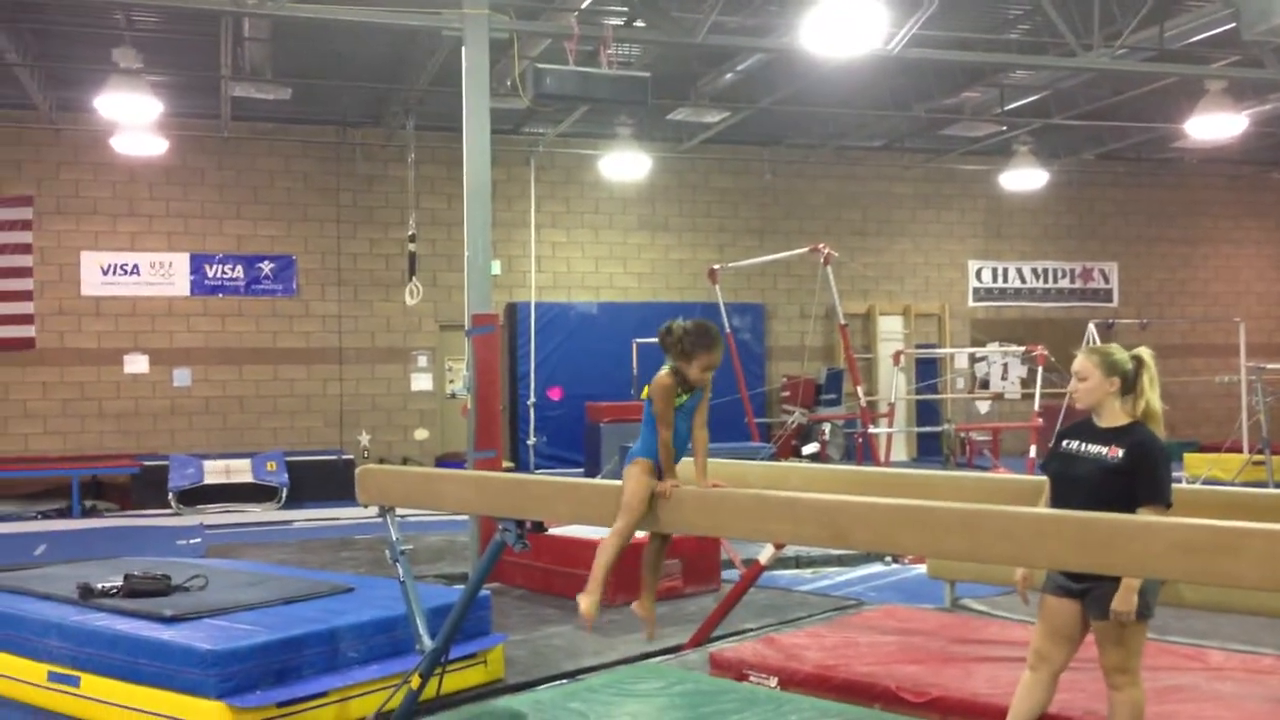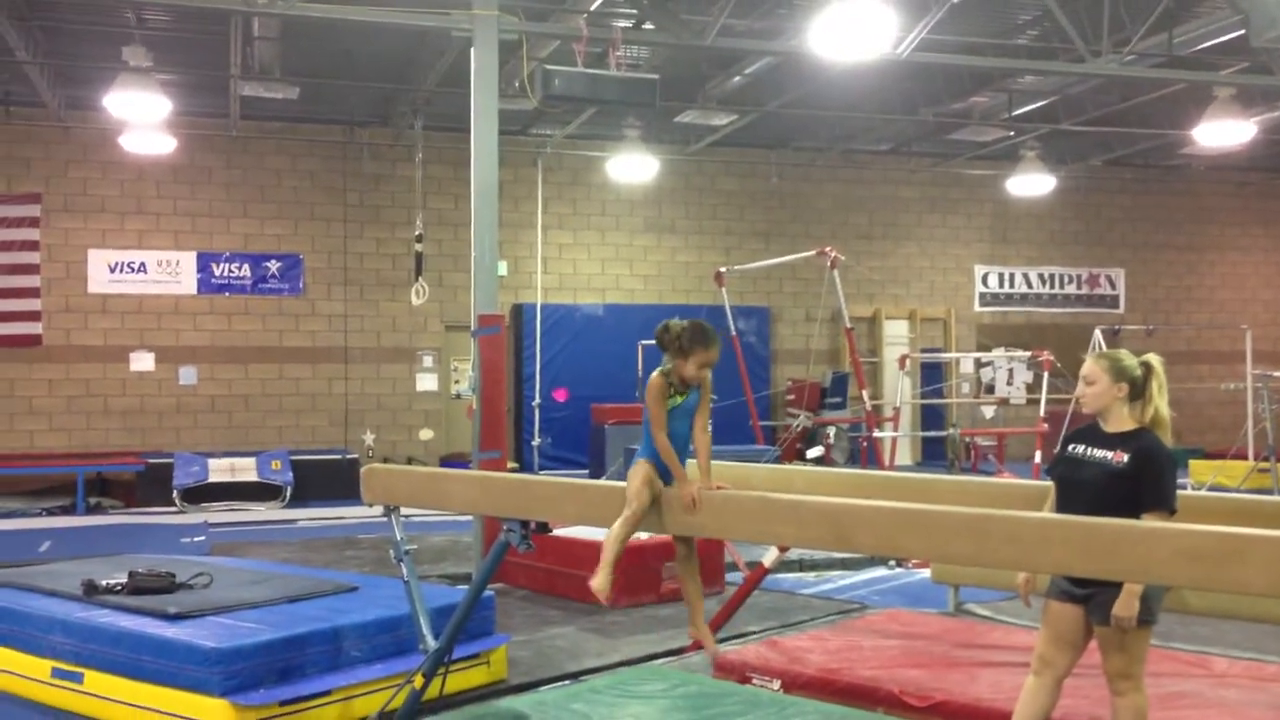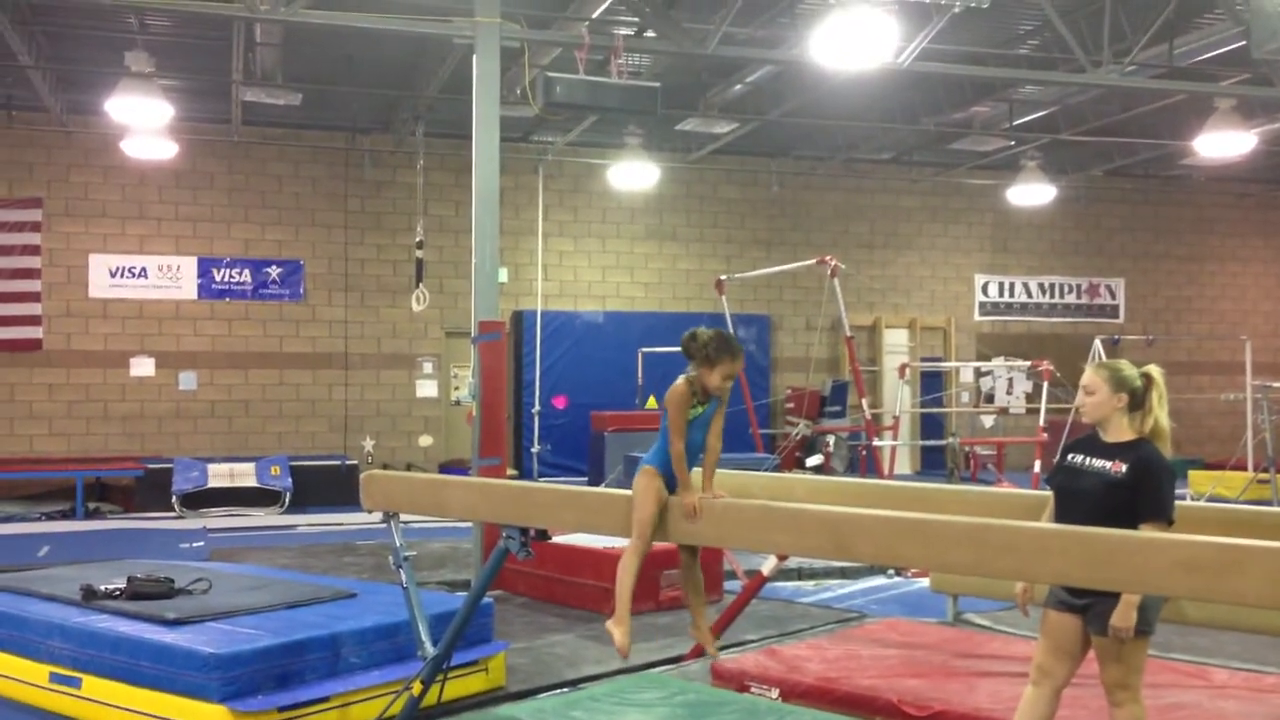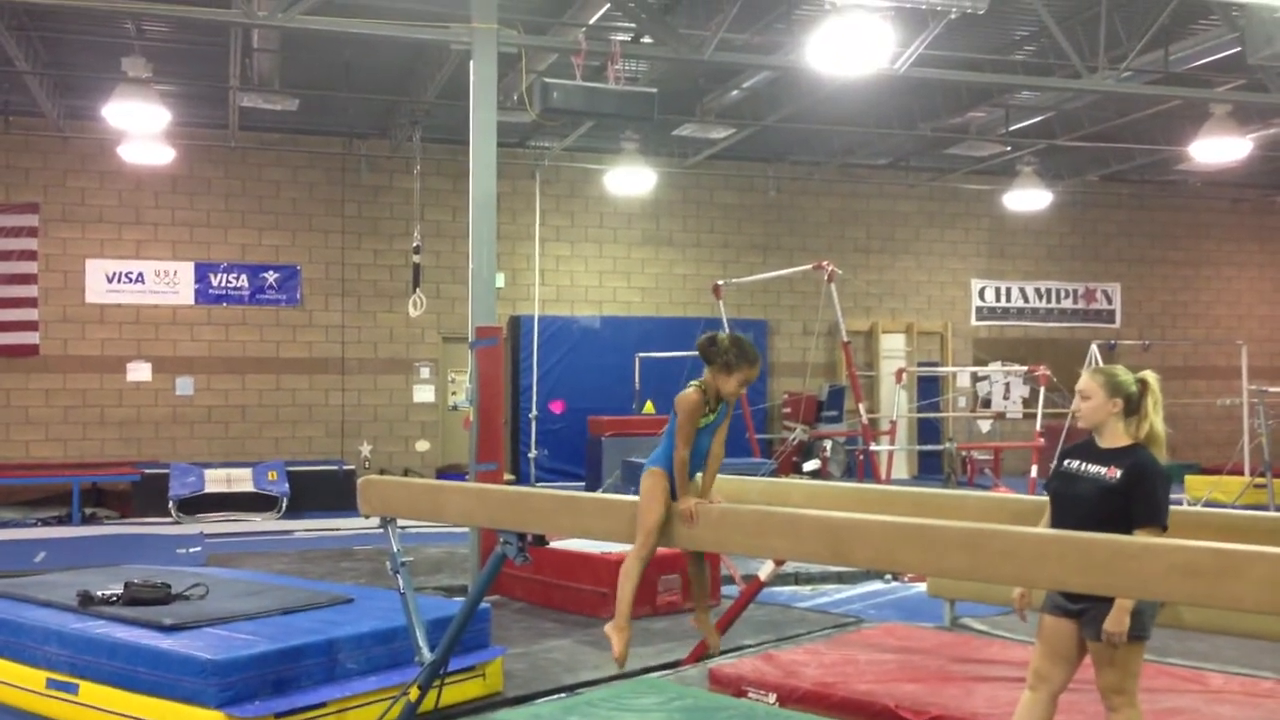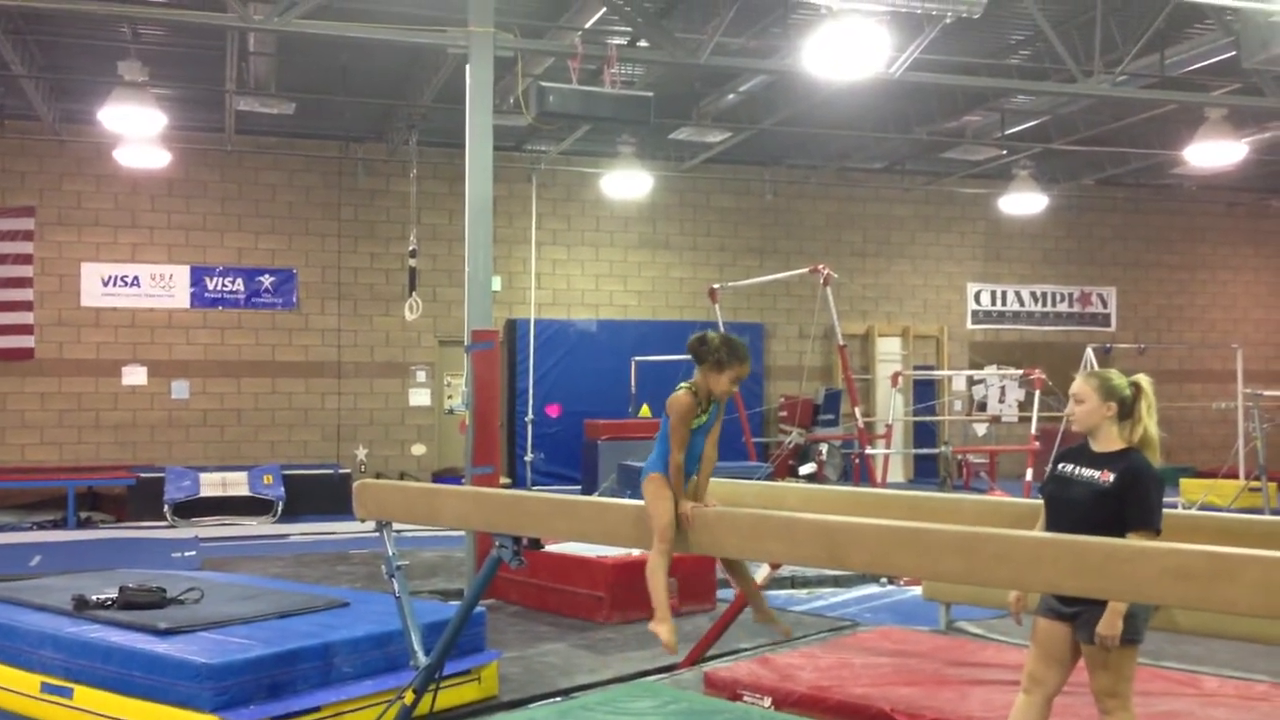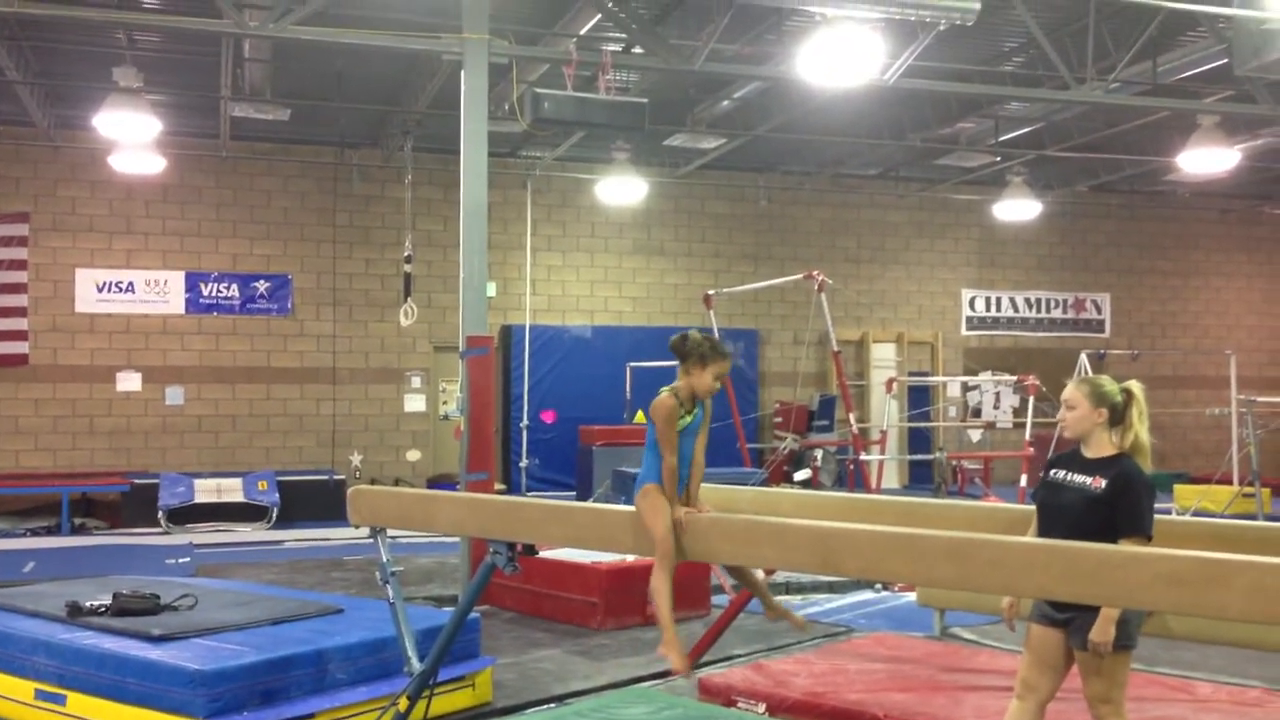
dt=0.3s
person 1, frame 1
left shoulder: (1144, 445)
right shoulder: (1070, 435)
right elbow: (1049, 501)
left wrist: (1131, 587)
left hip: (1116, 577)
right hip: (1066, 570)
left knee: (1120, 675)
right knee: (1040, 661)
person 1, frame 2
left shoulder: (1150, 451)
right shoulder: (1076, 439)
right elbow: (1054, 505)
left wrist: (1133, 592)
left hip: (1120, 583)
right hip: (1070, 576)
left knee: (1123, 681)
right knee: (1044, 667)
person 1, frame 3
left shoulder: (1148, 462)
right shoulder: (1075, 449)
right elbow: (1052, 516)
left wrist: (1130, 603)
left hip: (1118, 593)
right hip: (1068, 585)
left knee: (1121, 691)
right knee: (1043, 676)
person 1, frame 4
left shoulder: (1143, 467)
right shoulder: (1071, 455)
right elbow: (1050, 521)
left wrist: (1123, 607)
left hip: (1114, 598)
right hip: (1065, 591)
right knee: (1040, 681)
person 1, frame 5
left shoulder: (1136, 471)
right shoulder: (1066, 459)
right elbow: (1045, 525)
left wrist: (1116, 611)
left hip: (1108, 600)
right hip: (1059, 594)
right knee: (1035, 684)
person 1, frame 6
left shoulder: (1128, 477)
right shoulder: (1058, 465)
right elbow: (1037, 530)
left wrist: (1109, 618)
left hip: (1100, 607)
right hip: (1051, 600)
right knee: (1028, 690)
person 2, frame 1
left shoulder: (703, 382)
right shoulder: (664, 381)
left elbow: (699, 429)
right elbow: (664, 433)
left wrist: (701, 478)
right wrist: (667, 476)
left hip: (666, 466)
right hip: (644, 461)
left knee: (661, 535)
right knee: (628, 521)
left ankle: (646, 602)
right ankle: (591, 593)
person 2, frame 2
left shoulder: (703, 382)
right shoulder: (658, 381)
left elbow: (701, 430)
right elbow: (659, 437)
left wrist: (705, 480)
right wrist: (683, 481)
left hip: (675, 470)
right hip: (648, 463)
left knee: (686, 546)
right knee: (635, 510)
left ankle: (698, 624)
right ankle: (602, 576)
person 2, frame 3
left shoulder: (720, 392)
right shoulder: (680, 390)
left elbow: (713, 440)
right elbow: (676, 445)
left wrist: (707, 489)
right wrist: (686, 490)
left hip: (681, 476)
right hip: (654, 471)
left knee: (690, 553)
right knee: (642, 538)
left ankle: (700, 624)
right ankle: (620, 618)
person 2, frame 4
left shoulder: (728, 398)
right shoulder: (692, 398)
left elbow: (717, 447)
right elbow: (682, 451)
left wrist: (705, 493)
right wrist: (683, 497)
left hip: (687, 477)
right hip: (660, 471)
left knee: (699, 547)
right knee: (646, 544)
left ankle: (703, 617)
right ankle: (620, 624)
person 2, frame 5
left shoulder: (719, 399)
right shoulder: (683, 398)
left elbow: (709, 449)
right elbow: (676, 454)
left wrist: (699, 496)
right wrist: (679, 500)
left hip: (686, 477)
right hip: (660, 475)
right knee: (665, 539)
left ankle: (759, 606)
right ankle: (662, 618)
person 2, frame 6
left shoulder: (703, 403)
right shoulder: (666, 403)
left elbow: (698, 454)
right elbow: (668, 458)
left wrist: (692, 502)
right wrist: (677, 505)
left hip: (680, 487)
right hip: (654, 486)
right knee: (667, 557)
left ankle: (771, 605)
right ankle: (670, 639)
